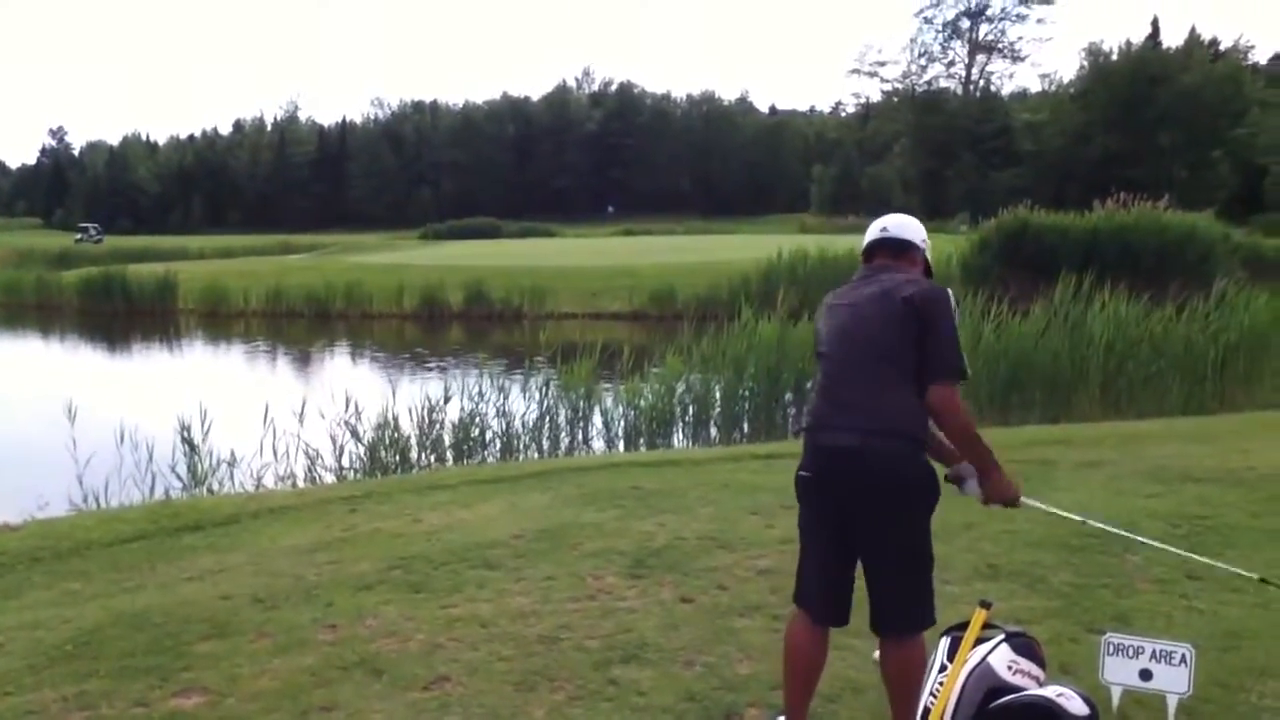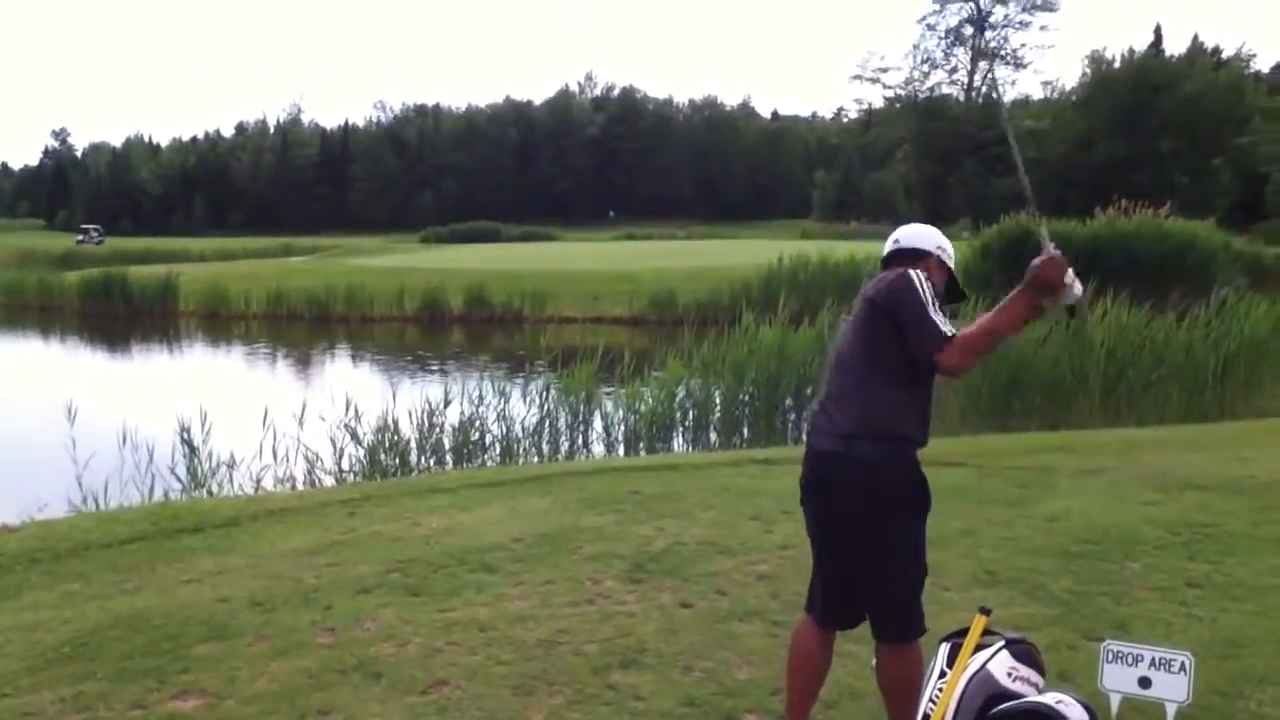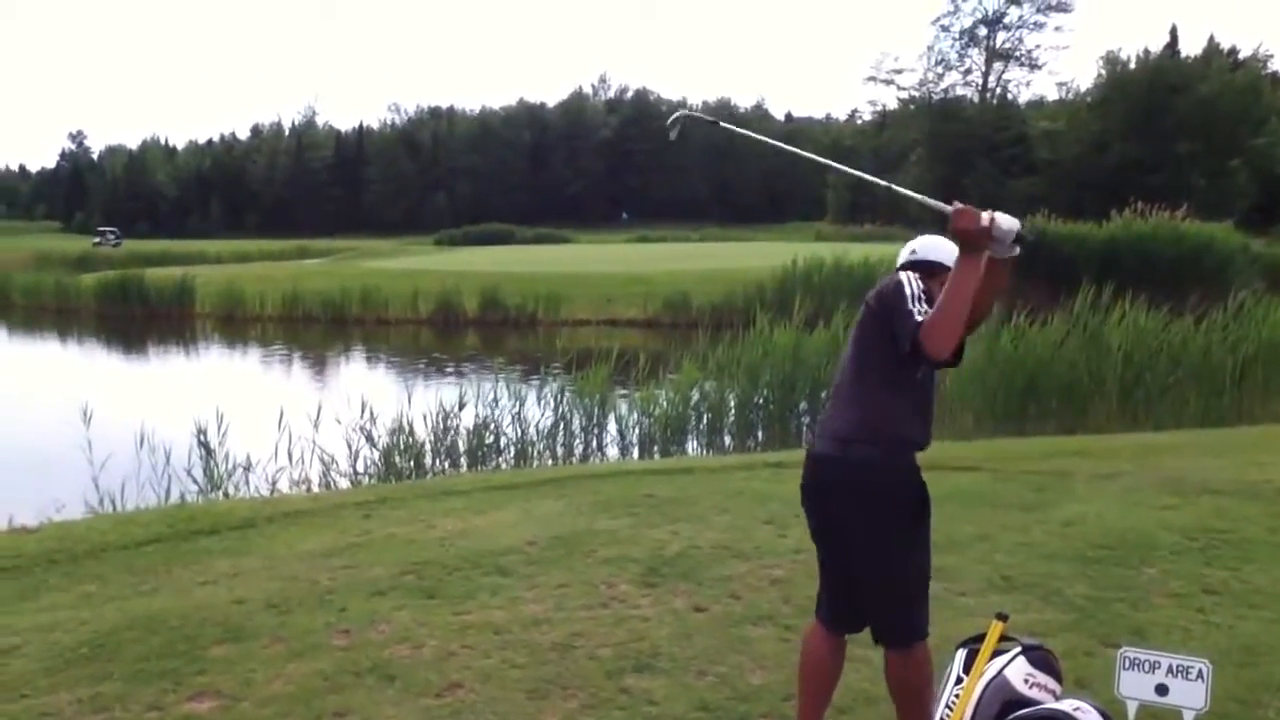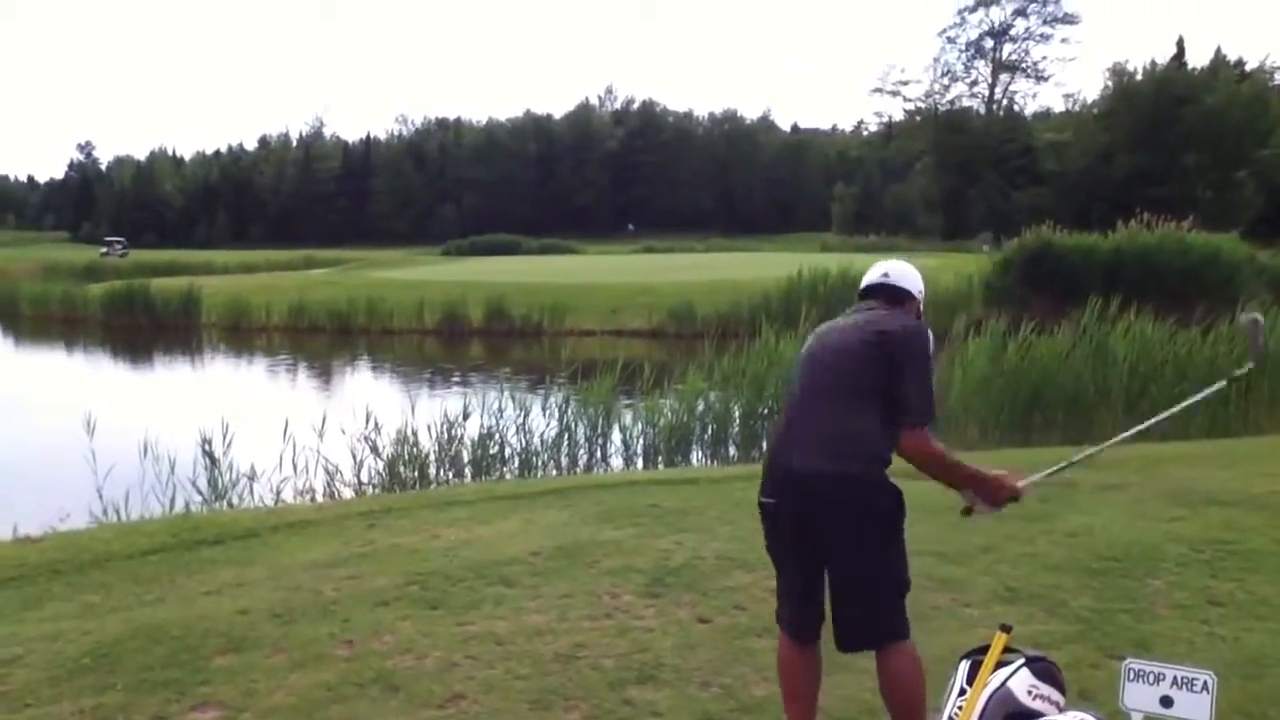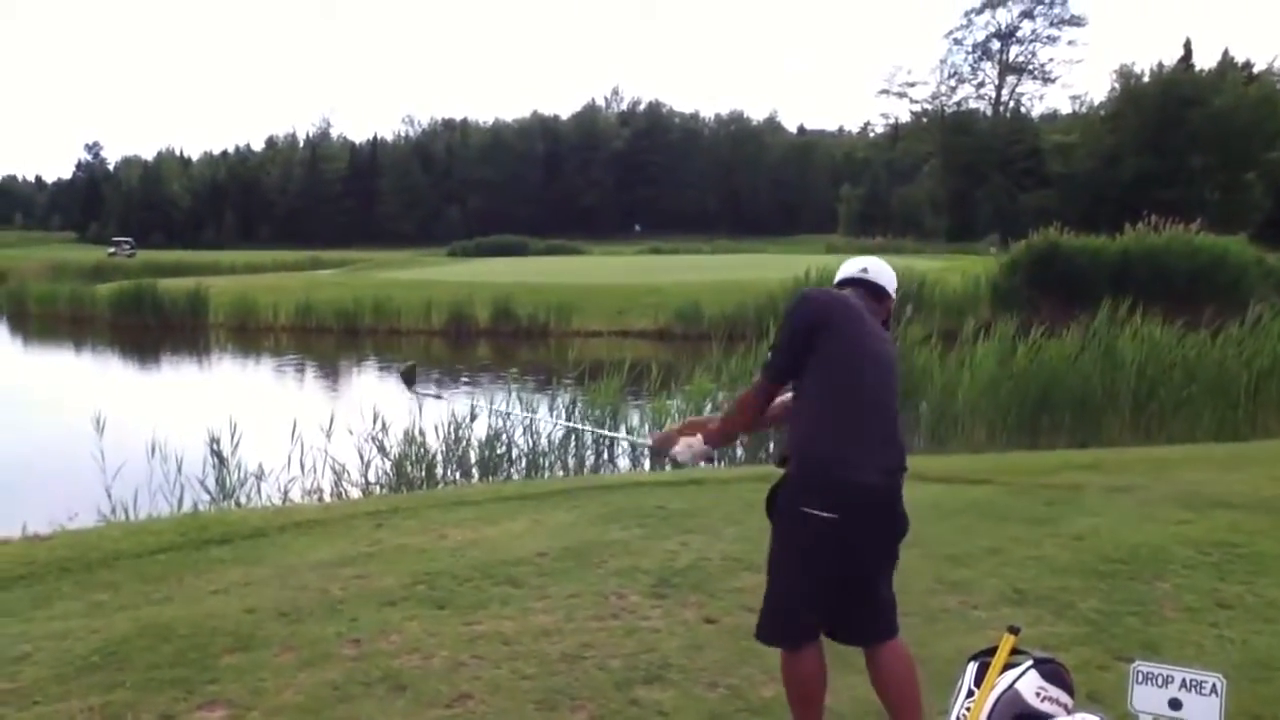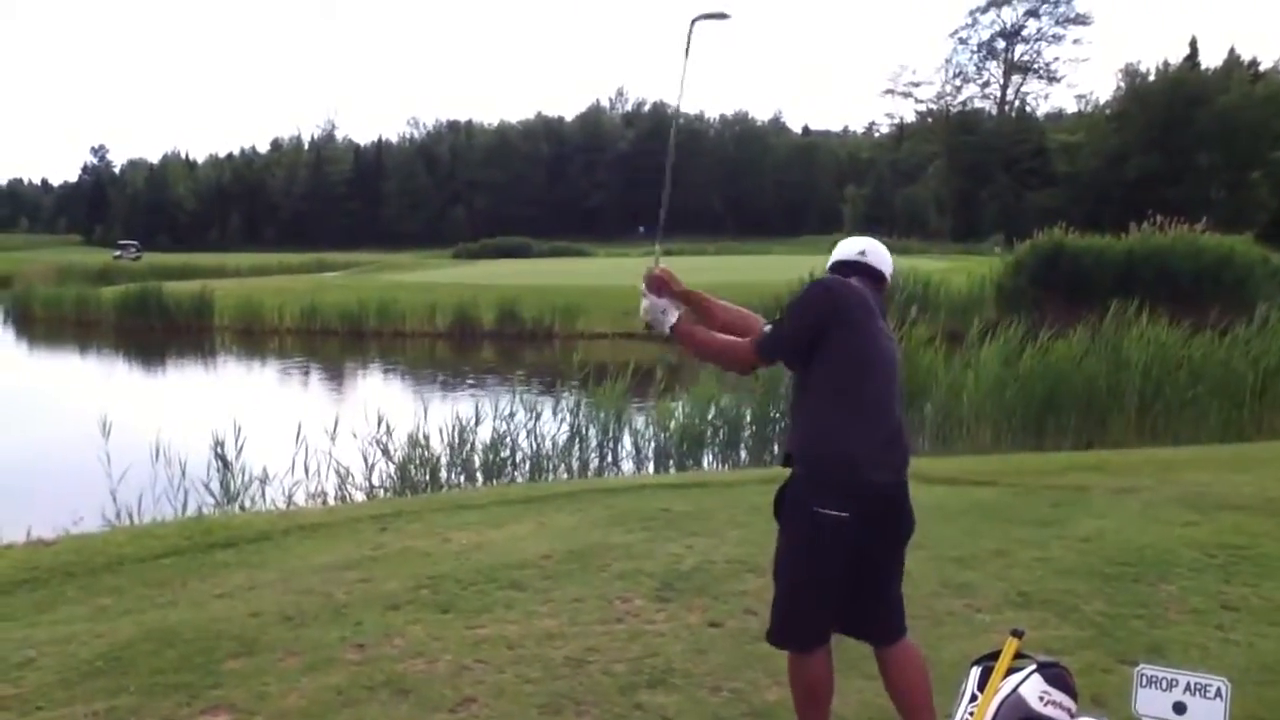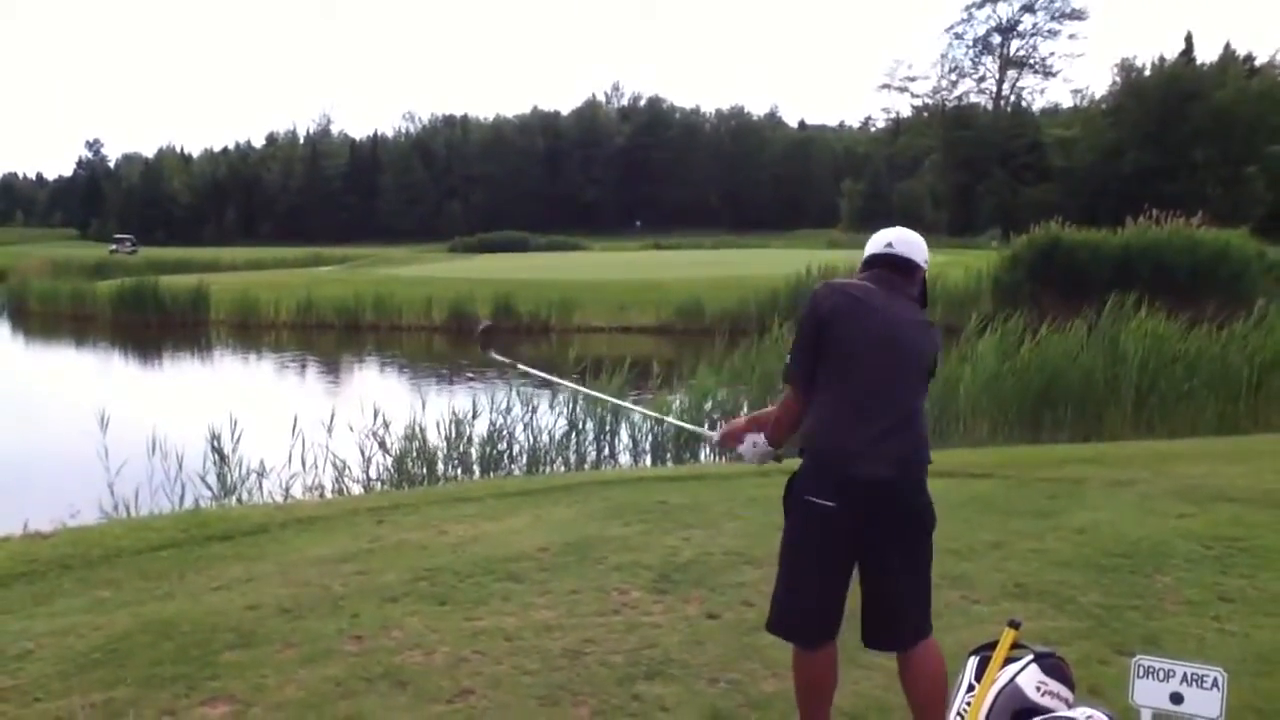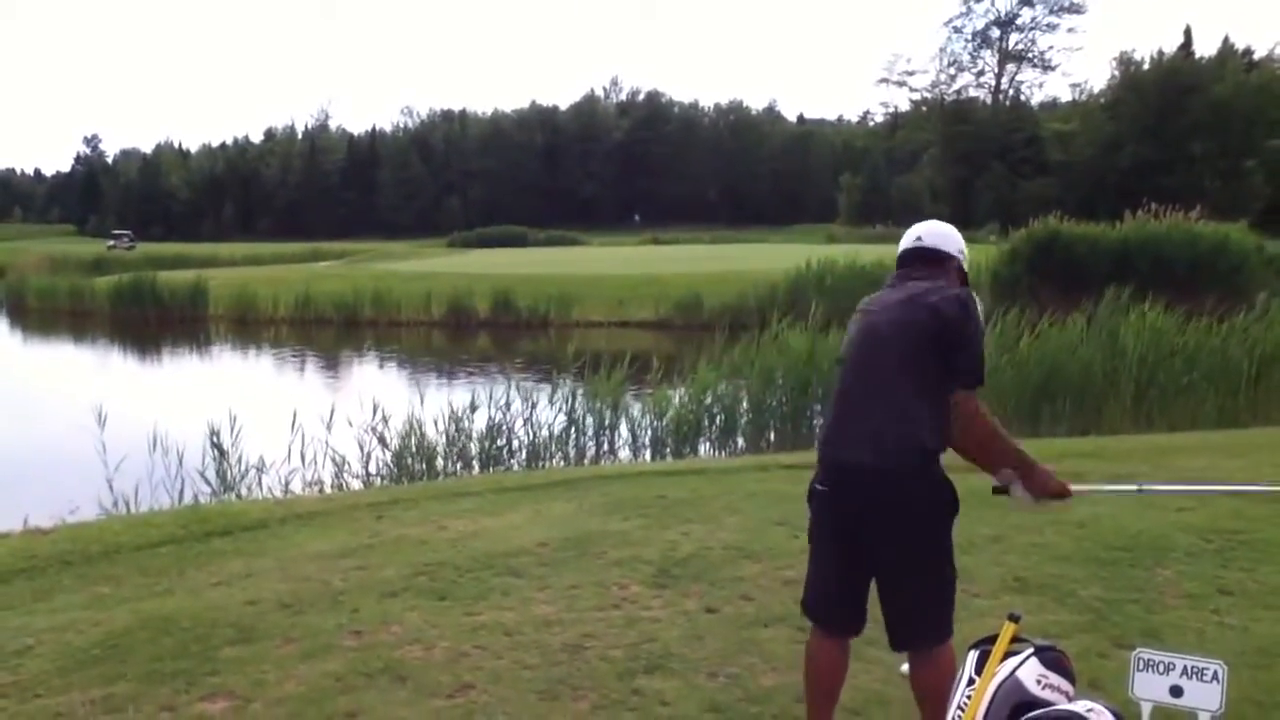
dt=0.3s
person 1, frame 1
left shoulder: (833, 304)
right shoulder: (927, 296)
right elbow: (940, 397)
left wrist: (948, 454)
right wrist: (990, 471)
left hip: (823, 460)
right hip: (890, 465)
left knee: (813, 605)
right knee: (901, 619)
person 1, frame 2
left shoulder: (873, 301)
right shoulder: (908, 284)
left elbow: (966, 344)
right elbow: (952, 358)
left wrist: (1032, 296)
right wrist: (1029, 293)
left hip: (826, 466)
right hip: (877, 471)
left knee: (824, 609)
right knee: (897, 624)
person 1, frame 3
left shoulder: (895, 310)
right shoulder: (902, 288)
left elbow: (968, 315)
right elbow: (937, 345)
left wrist: (996, 253)
right wrist: (972, 255)
left hip: (828, 470)
right hip: (874, 474)
left knee: (833, 613)
right knee: (902, 626)
person 1, frame 4
left shoulder: (826, 333)
right shoulder: (907, 333)
right elbow: (912, 442)
right wrist: (980, 482)
left hip: (782, 486)
right hip: (854, 491)
left knee: (798, 627)
right knee: (888, 634)
person 1, frame 5
left shoulder: (813, 306)
right shoulder: (881, 349)
left elbow: (765, 392)
left wrist: (709, 434)
right wrist: (707, 428)
left hip: (818, 496)
right hip: (878, 503)
left knee: (798, 631)
right knee: (878, 631)
person 1, frame 6
left shoulder: (830, 294)
right shoulder: (877, 328)
left elbow: (752, 354)
right elbow: (765, 330)
left wrist: (672, 323)
right wrist: (682, 294)
left hip: (826, 494)
right hip: (886, 496)
left knee: (806, 634)
right knee: (889, 632)
person 1, frame 7
left shoulder: (832, 298)
right shoulder: (925, 332)
left elbow: (799, 396)
left wrist: (755, 430)
right wrist: (765, 427)
left hip: (831, 486)
right hip: (903, 492)
left knee: (812, 630)
right knee: (911, 633)
person 1, frame 8
left shoulder: (871, 309)
right shoulder: (952, 303)
right elbow: (966, 416)
left wrist: (998, 467)
right wrist: (1029, 471)
left hip: (836, 479)
right hip: (899, 482)
left knee: (830, 620)
right knee: (925, 631)
